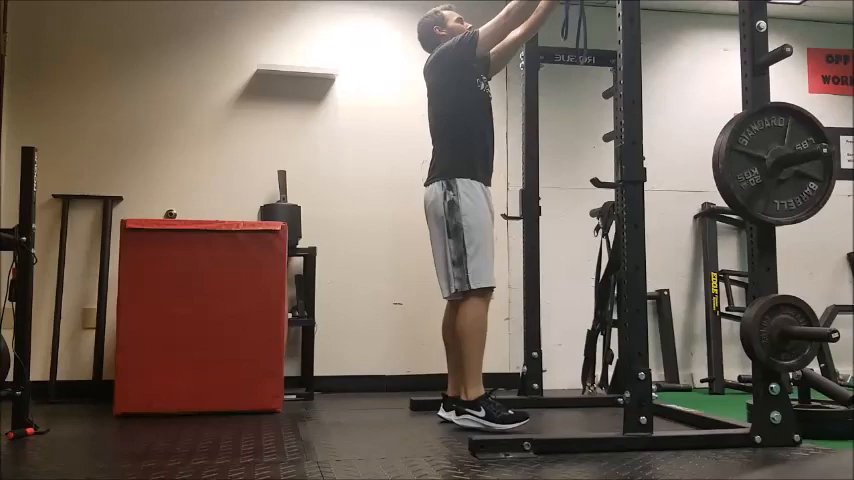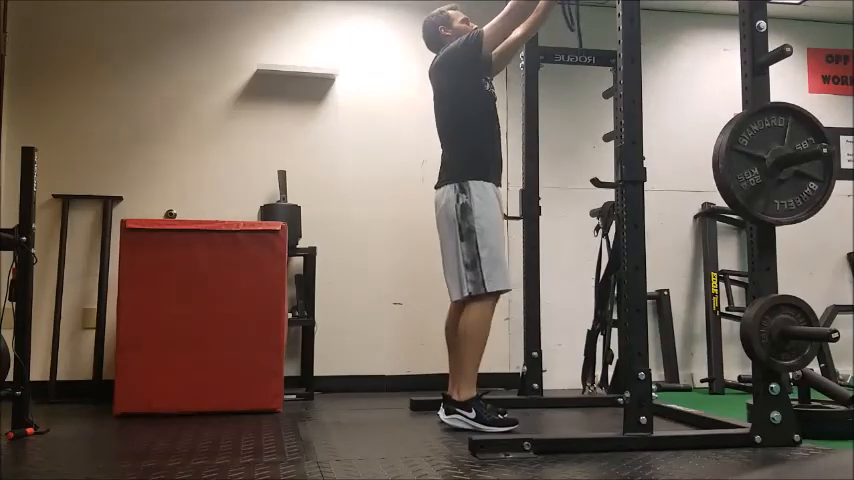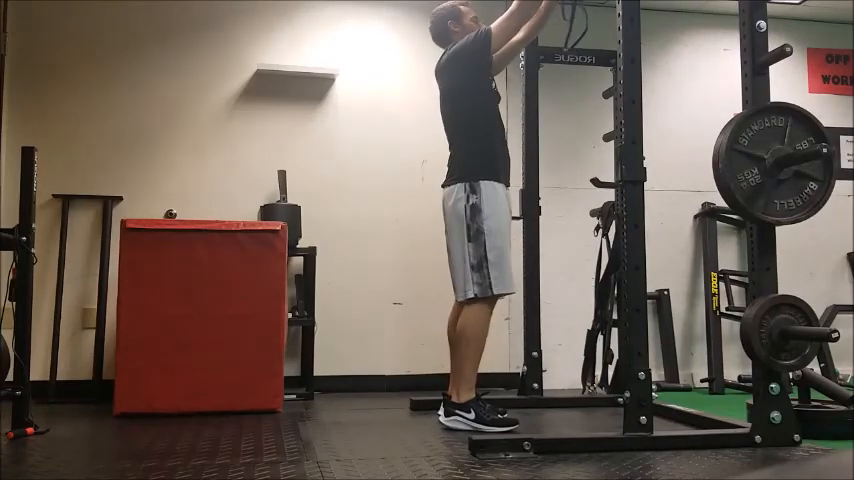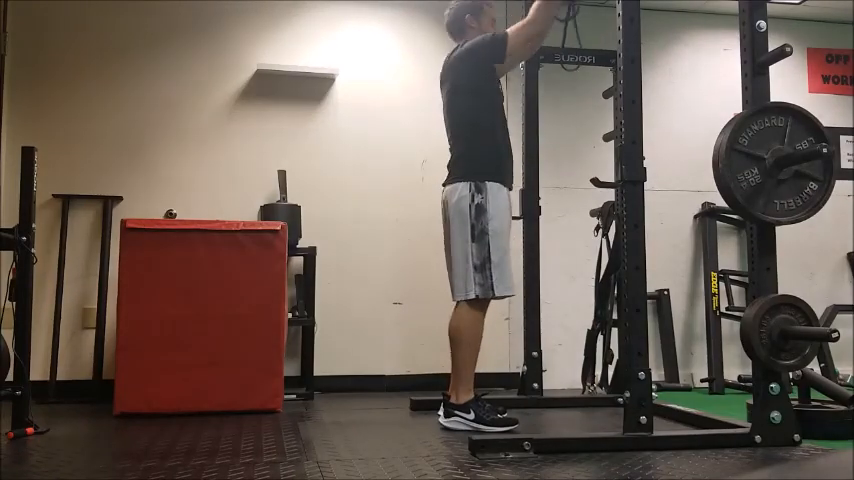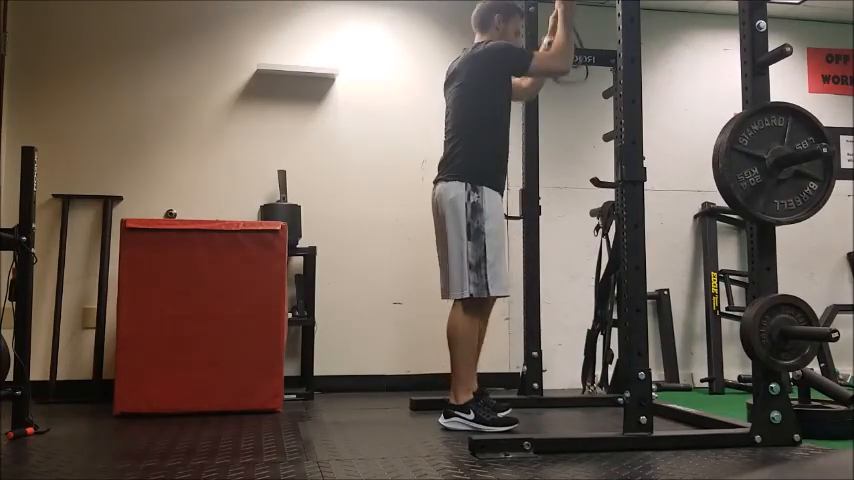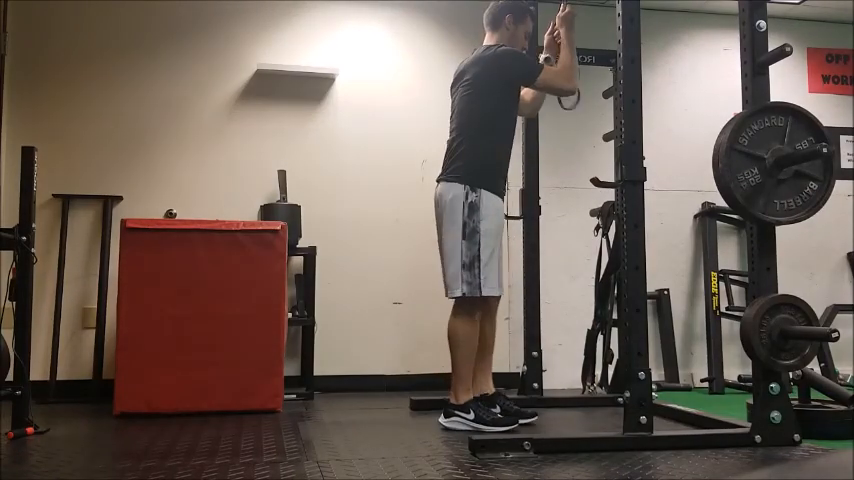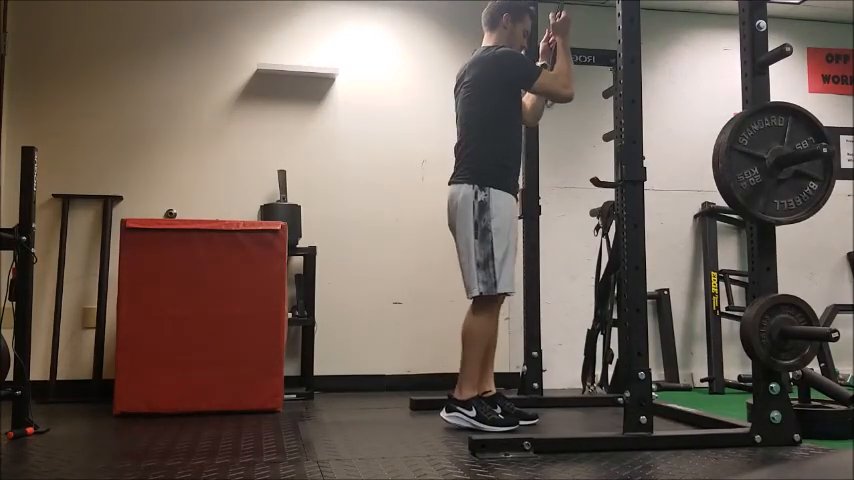
dt=0.2s
person 1, frame 1
left shoulder: (469, 69)
right shoulder: (445, 60)
left elbow: (517, 34)
left hip: (465, 186)
right hip: (456, 185)
left knee: (463, 293)
right knee: (475, 290)
left ankle: (457, 396)
right ankle: (473, 398)
person 1, frame 2
left shoulder: (471, 69)
right shoulder: (450, 60)
left hip: (471, 187)
right hip: (468, 187)
left knee: (467, 294)
right knee: (482, 292)
left ankle: (457, 395)
right ankle: (464, 400)
person 1, frame 3
left shoulder: (472, 65)
right shoulder: (459, 57)
left elbow: (523, 35)
left hip: (474, 187)
right hip: (477, 187)
left knee: (471, 296)
right knee: (481, 295)
left ankle: (457, 396)
right ankle: (462, 403)
person 1, frame 4
left shoulder: (471, 63)
right shoulder: (473, 53)
left elbow: (526, 45)
left hip: (471, 187)
right hip: (478, 187)
left knee: (472, 296)
right knee: (476, 296)
left ankle: (459, 396)
right ankle: (462, 404)
person 1, frame 5
left shoulder: (471, 64)
right shoulder: (493, 55)
left elbow: (526, 85)
right elbow: (560, 64)
left wrist: (551, 36)
left hip: (465, 188)
right hip: (472, 189)
left knee: (479, 294)
right knee: (474, 295)
left ankle: (467, 393)
right ankle: (460, 404)
person 1, frame 6
left shoulder: (478, 66)
right shoulder: (502, 58)
left elbow: (528, 105)
right elbow: (568, 84)
left wrist: (548, 56)
left hip: (470, 189)
right hip: (471, 191)
left knee: (485, 296)
right knee: (473, 297)
left ankle: (484, 393)
right ankle: (460, 404)
person 1, frame 7
left shoulder: (481, 68)
right shoulder: (501, 60)
left elbow: (529, 114)
right elbow: (564, 90)
left wrist: (543, 61)
right wrist: (561, 42)
left hip: (482, 190)
right hip: (483, 191)
left knee: (491, 296)
right knee: (488, 296)
left ankle: (485, 394)
right ankle: (463, 400)
